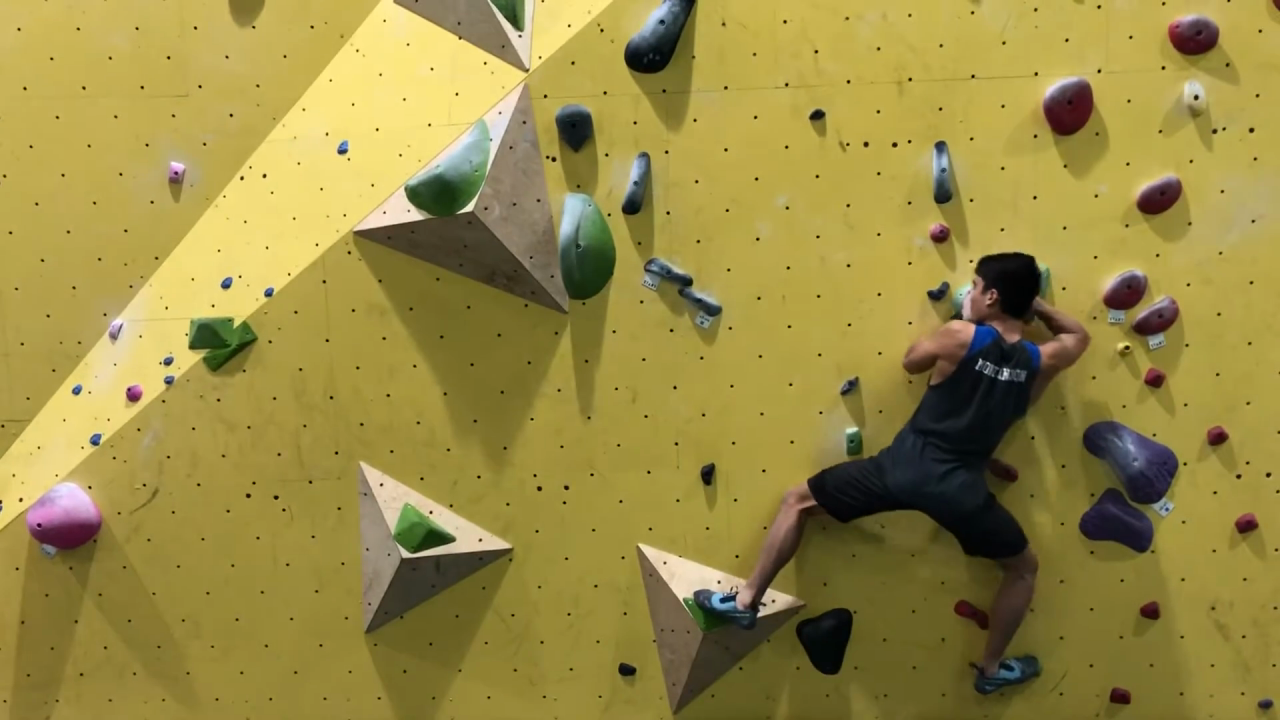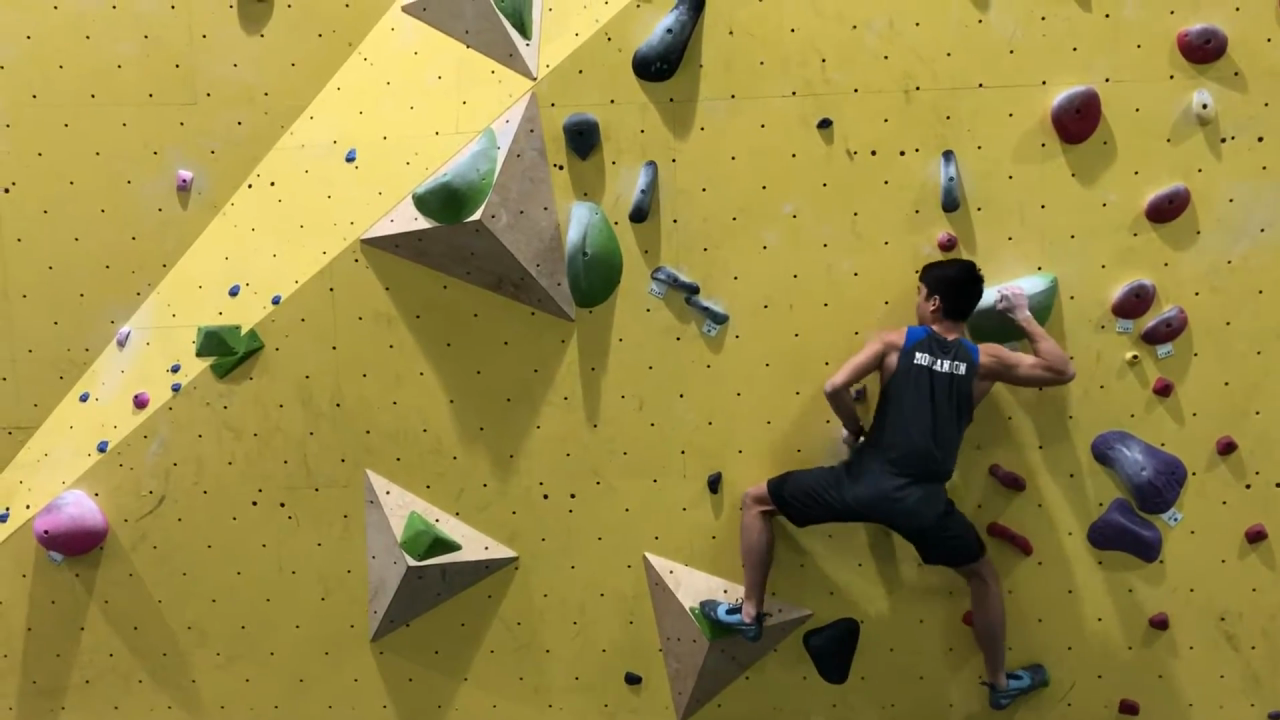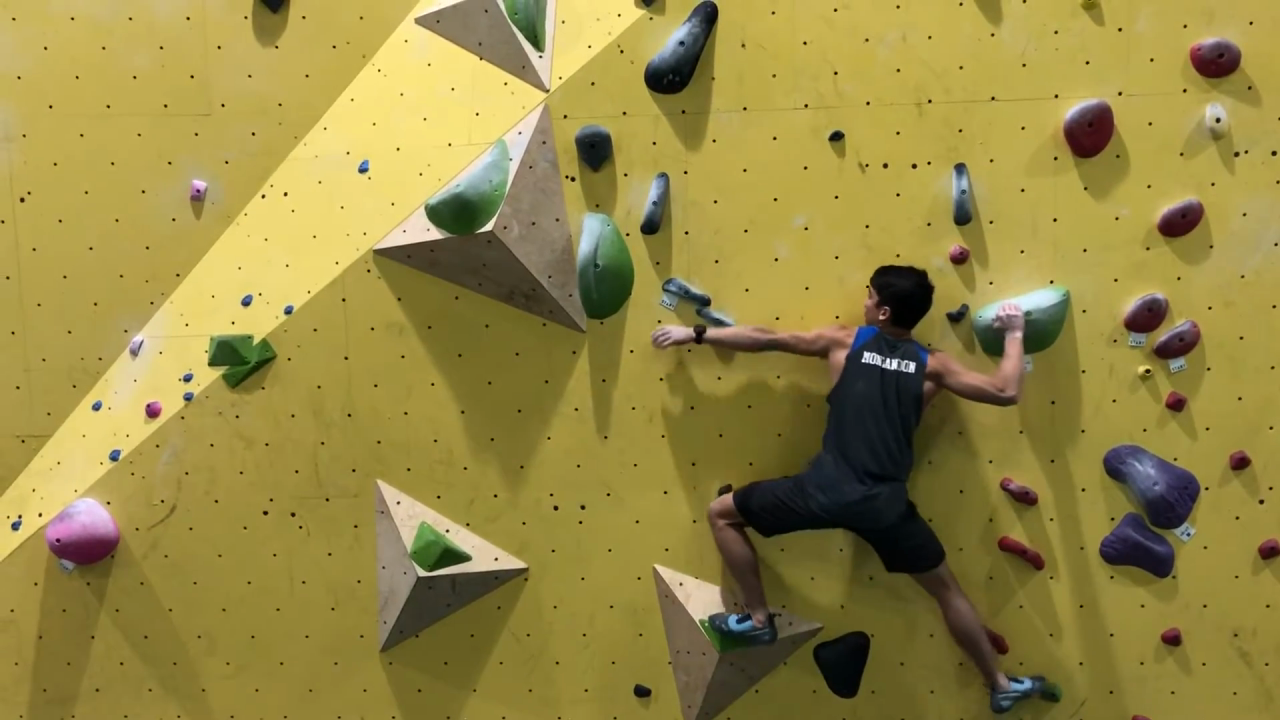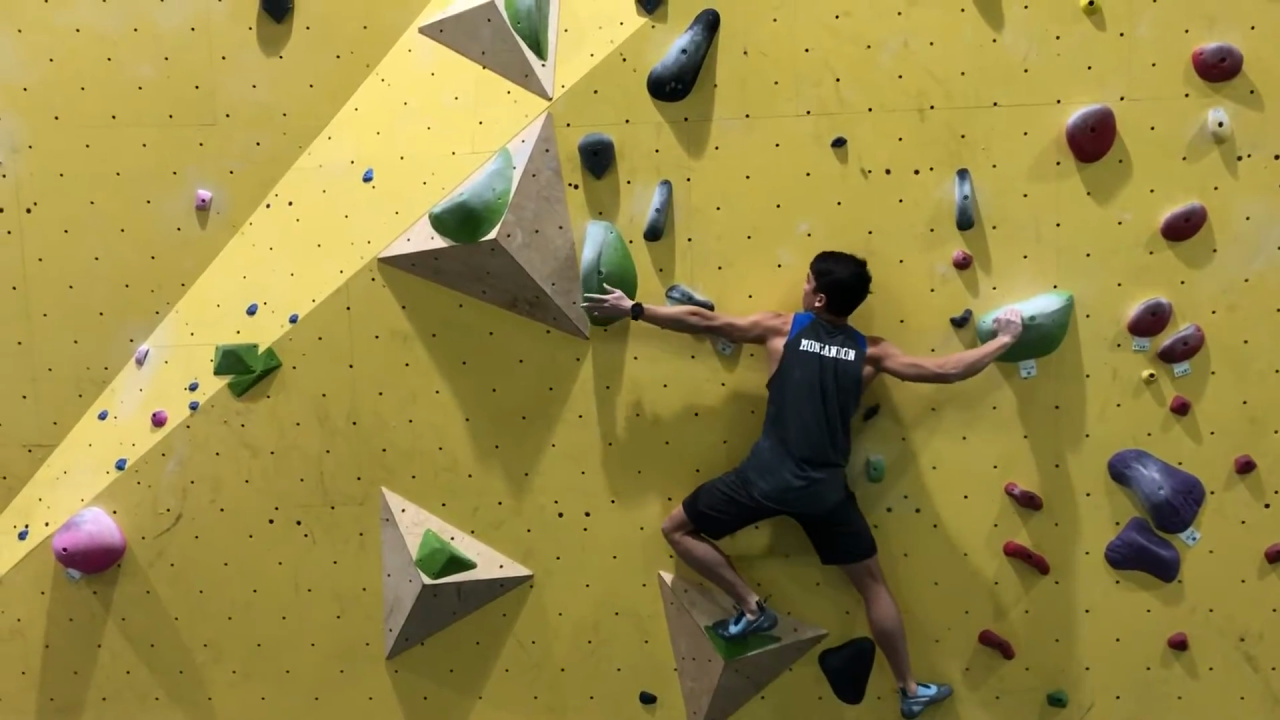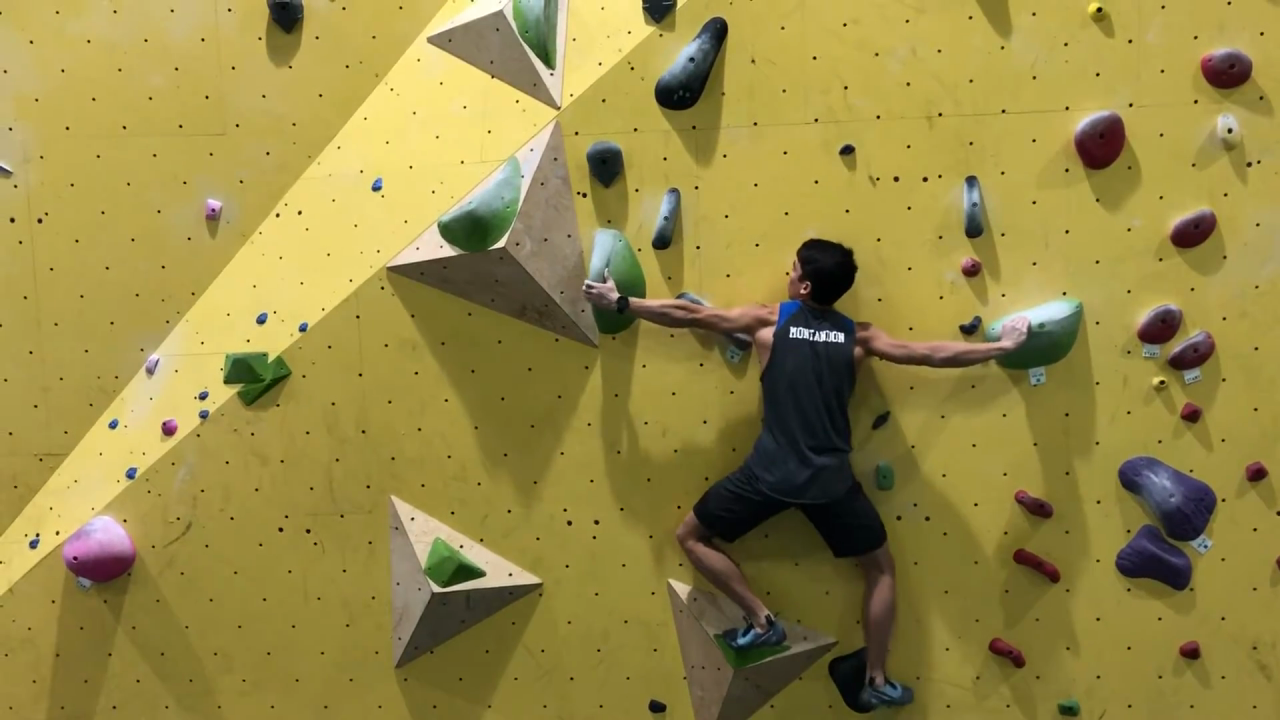
dt=1s
person 1, frame 1
left shoulder: (960, 335)
right shoulder: (1043, 361)
left elbow: (910, 362)
right elbow: (1080, 336)
right wrist: (1032, 301)
left hip: (903, 468)
right hip: (961, 488)
left knee: (797, 500)
right knee: (1023, 568)
left ankle: (746, 600)
right ankle: (992, 668)
person 1, frame 2
left shoulder: (895, 342)
right shoulder: (986, 360)
left elbow: (835, 387)
right elbow: (1063, 372)
left wrist: (855, 430)
right wrist: (1024, 317)
left hip: (866, 482)
right hip: (922, 499)
left knee: (755, 501)
right knee: (984, 579)
left ankle: (749, 612)
right ankle: (1000, 682)
person 1, frame 3
left shoulder: (844, 342)
right shoulder: (932, 365)
left elbow: (764, 339)
right elbow: (1005, 392)
left wrist: (694, 334)
right wrist: (1013, 334)
left hip: (826, 489)
right hip: (884, 503)
left knee: (722, 514)
right knee: (948, 591)
left ankle: (755, 618)
right ankle: (1000, 685)
person 1, frame 4
left shoulder: (781, 328)
right shoulder: (870, 351)
left elbow: (700, 320)
right elbow: (945, 371)
left wrist: (632, 310)
right wrist: (1002, 340)
left hip: (765, 477)
right hip: (825, 489)
left knee: (677, 529)
right knee: (874, 587)
left ankle: (751, 608)
person 1, frame 5
left shoulder: (768, 320)
right shoulder: (857, 335)
left elbow: (686, 315)
right elbow: (933, 354)
left wrist: (619, 302)
right wrist: (1003, 345)
left hip: (770, 473)
right hip: (831, 480)
left knee: (690, 536)
right knee: (881, 570)
left ankle: (760, 620)
right ankle: (877, 682)
